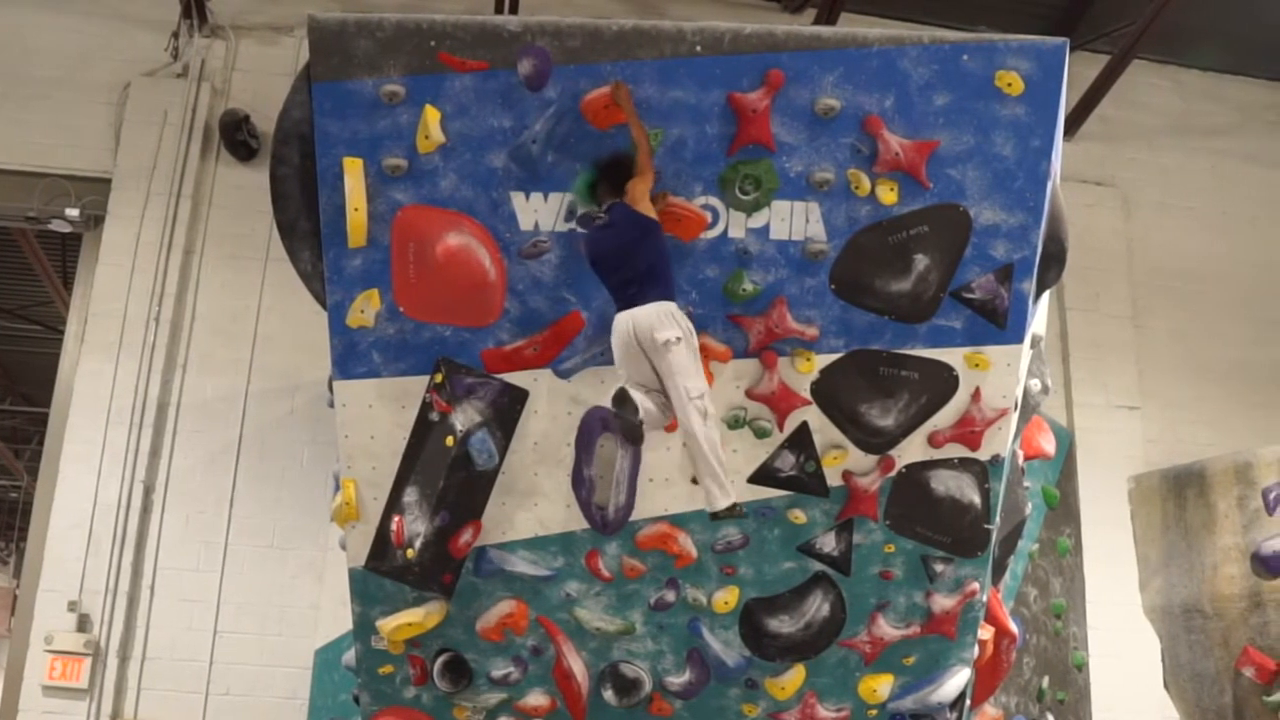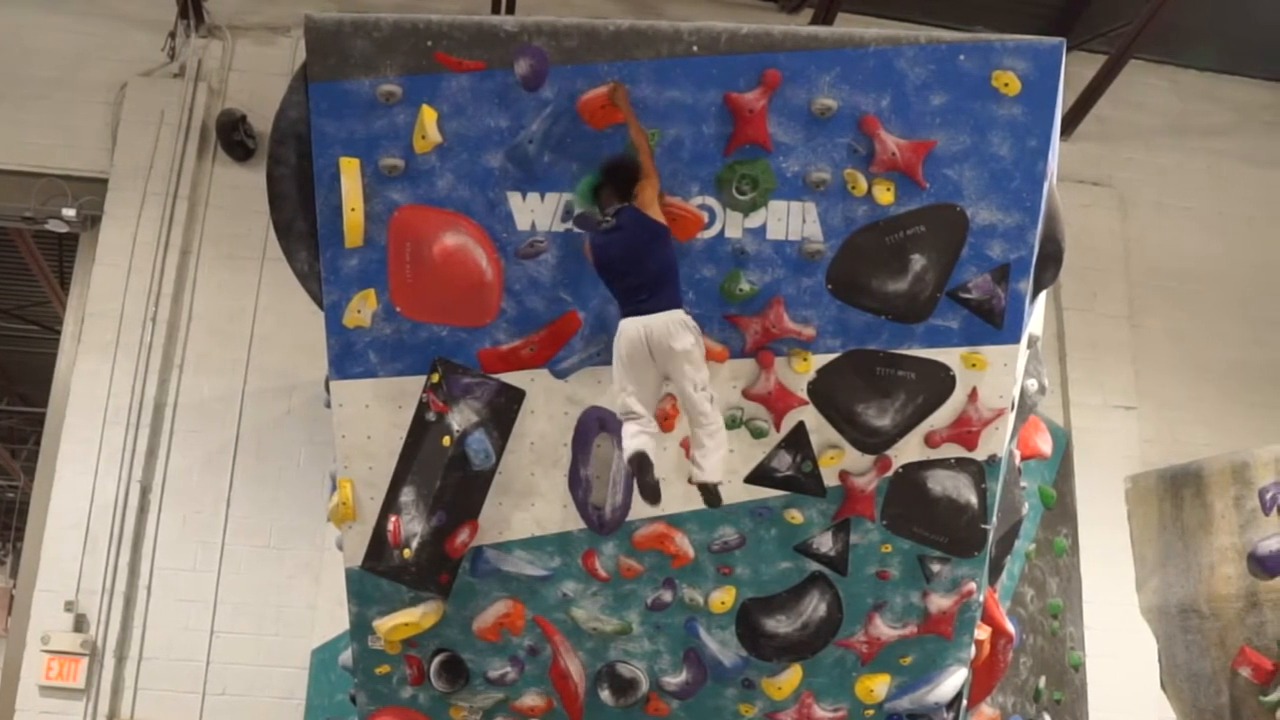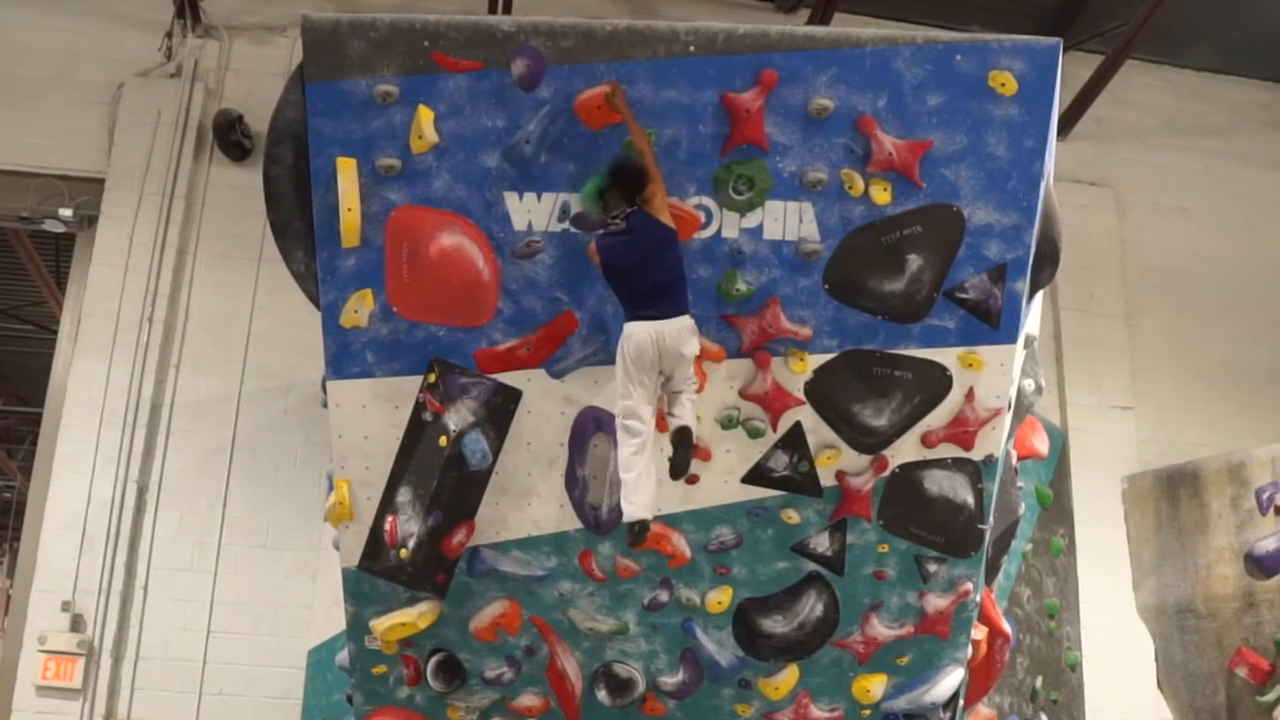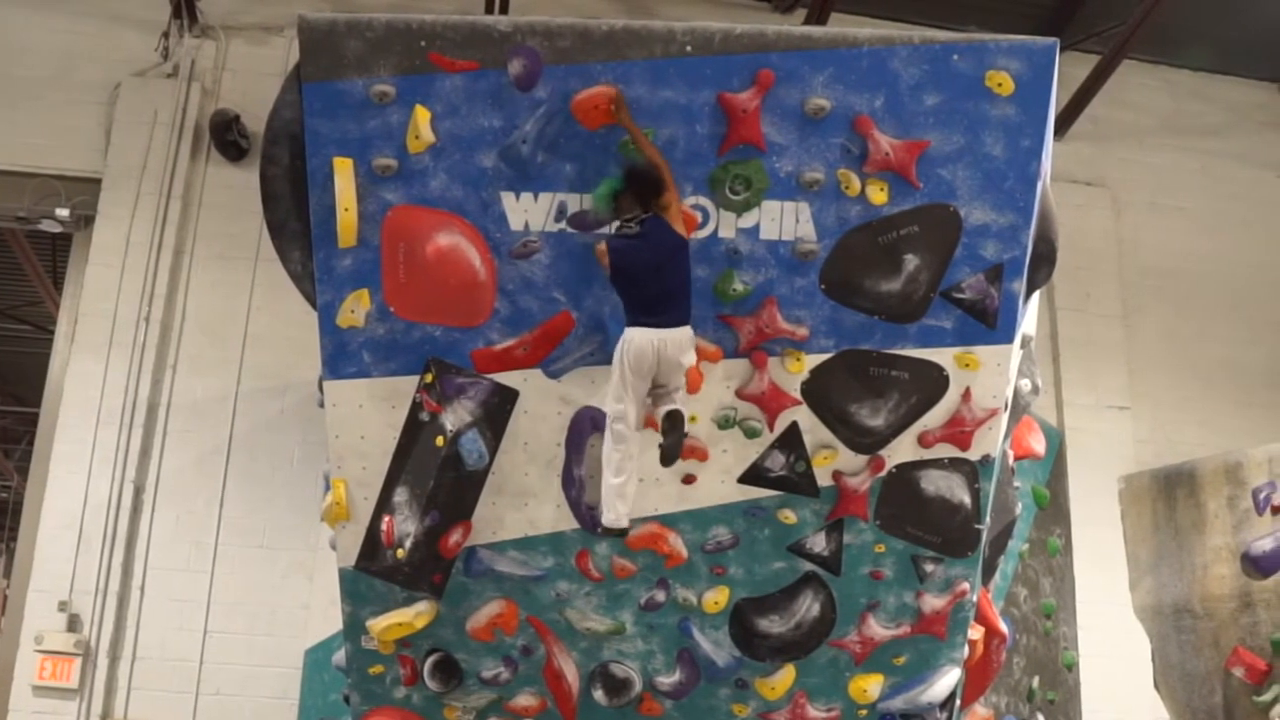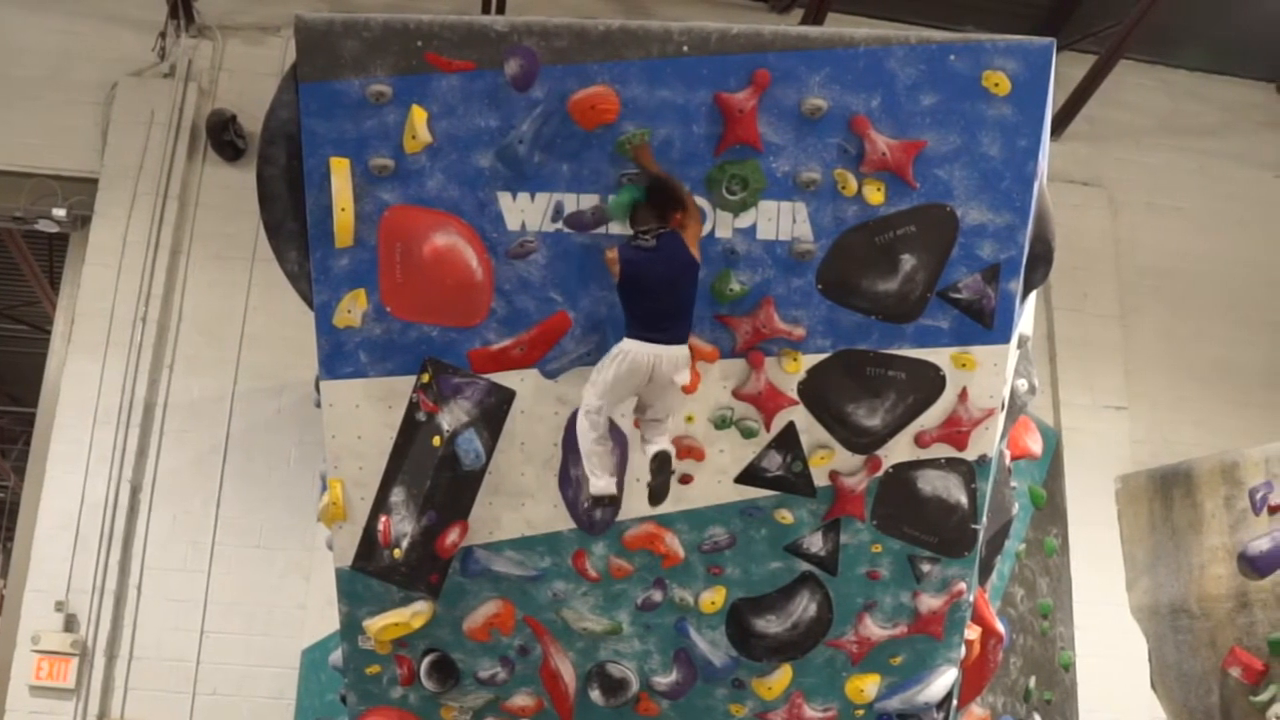
dt=0.2s
person 1, frame 1
left shoulder: (590, 239)
right shoulder: (635, 200)
right elbow: (645, 153)
right wrist: (627, 107)
left hip: (623, 324)
right hip: (661, 316)
left knee: (649, 395)
right knee: (693, 406)
left ankle: (630, 400)
right ankle: (720, 500)
person 1, frame 2
left shoulder: (594, 244)
right shoulder: (646, 208)
right elbow: (645, 154)
right wrist: (626, 108)
left hip: (630, 329)
right hip: (672, 323)
left knee: (636, 413)
right knee: (699, 403)
left ankle: (638, 458)
right ankle: (708, 477)
person 1, frame 3
left shoulder: (598, 247)
right shoulder: (657, 214)
right elbow: (649, 160)
right wrist: (625, 112)
left hip: (637, 334)
right hip: (679, 328)
left knee: (634, 423)
right knee: (682, 390)
left ankle: (636, 514)
right ankle: (682, 428)
person 1, frame 4
left shoulder: (606, 249)
right shoulder: (671, 224)
right elbow: (667, 175)
right wrist: (631, 129)
left hip: (638, 338)
right hip: (679, 337)
left knee: (622, 426)
right knee: (667, 391)
left ankle: (615, 518)
right ankle: (671, 418)
person 1, frame 5
left shoulder: (616, 257)
right shoulder: (687, 241)
right elbow: (691, 208)
right wrist: (652, 167)
left hip: (635, 351)
right hip: (675, 354)
left knee: (594, 411)
right knee: (655, 417)
left ankle: (602, 488)
right ankle: (660, 453)
